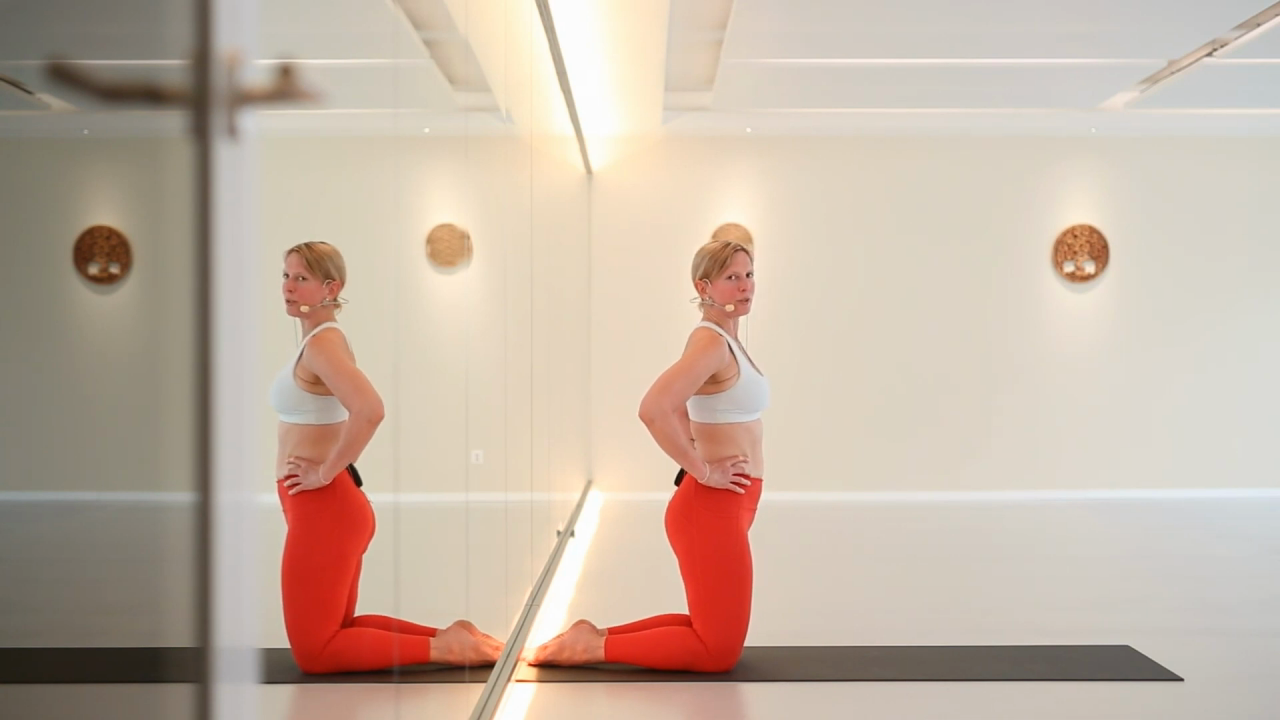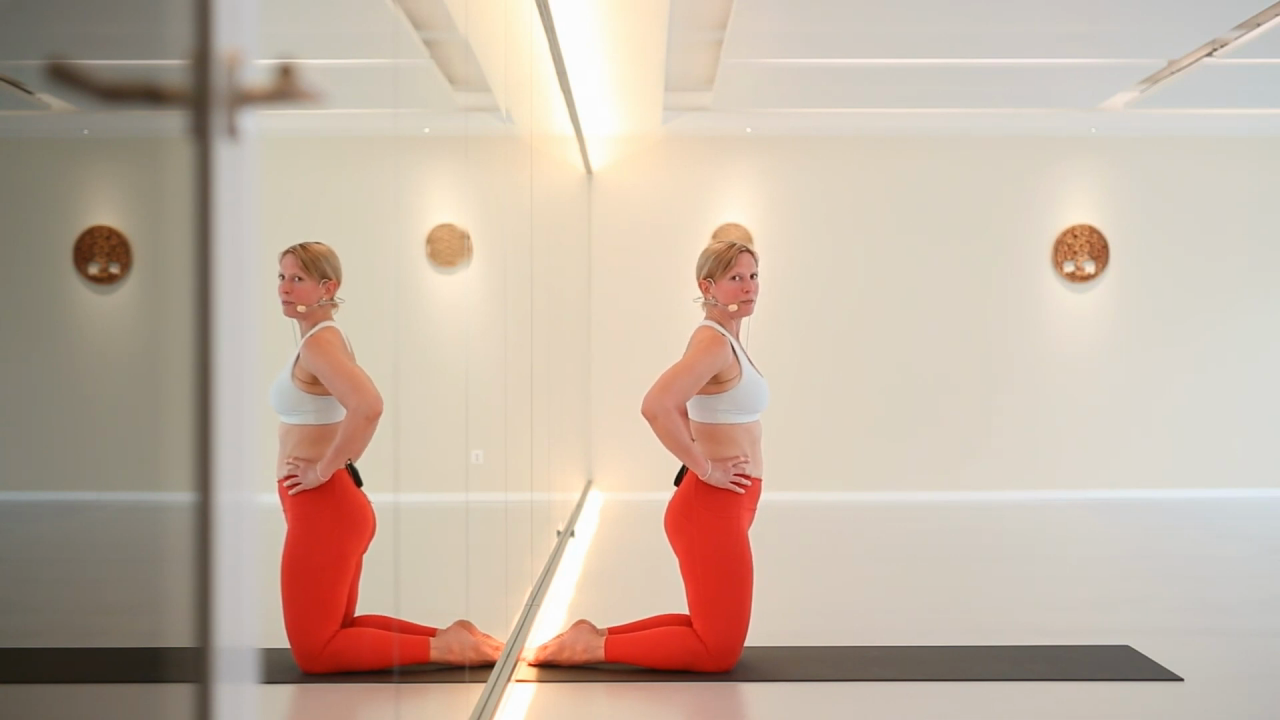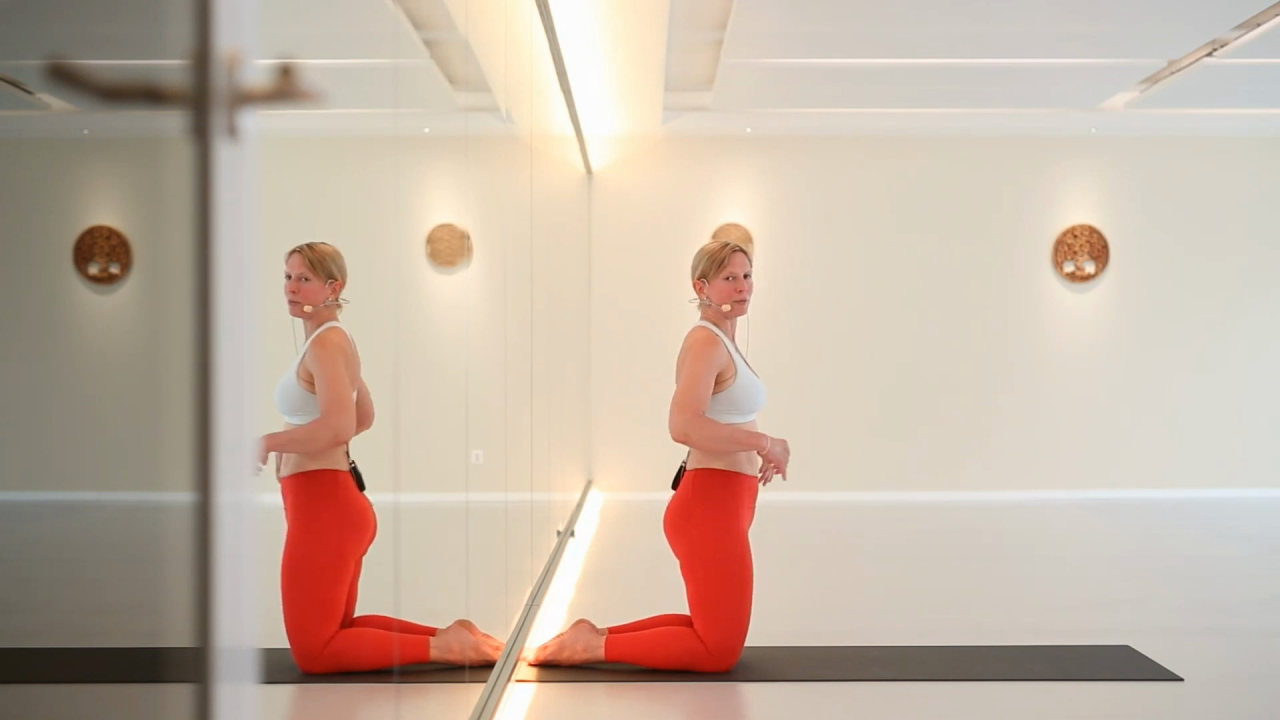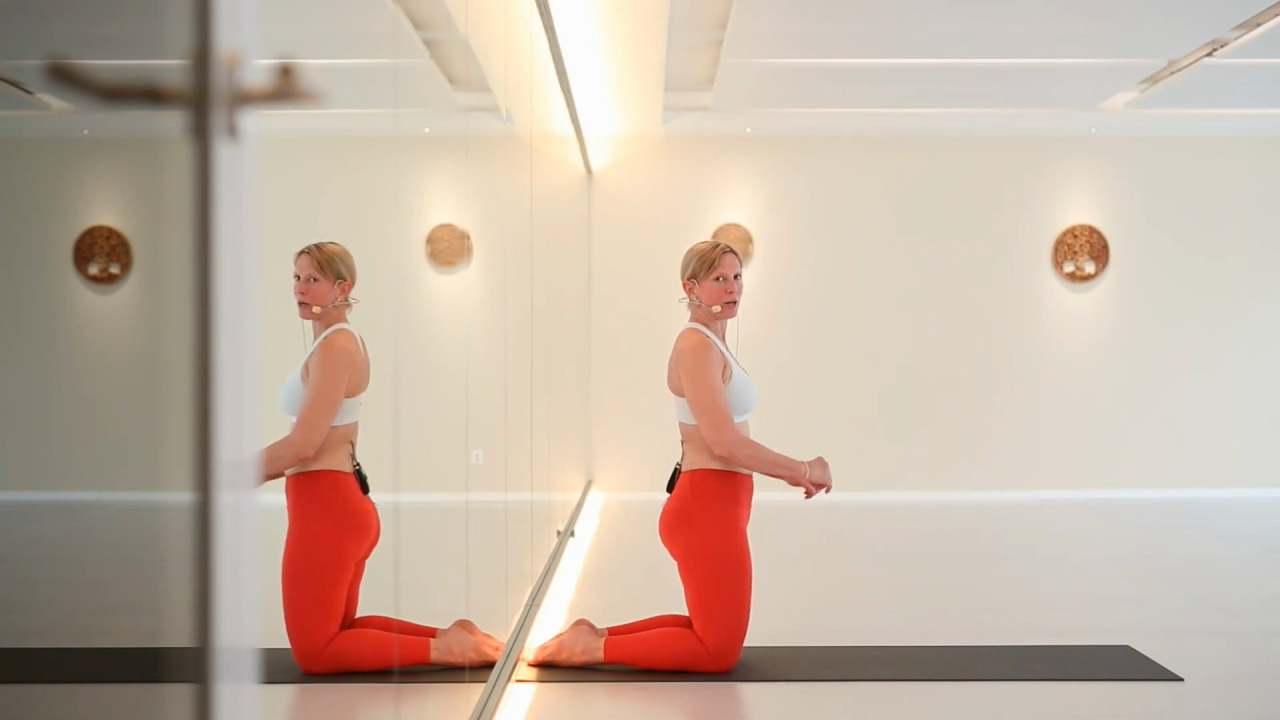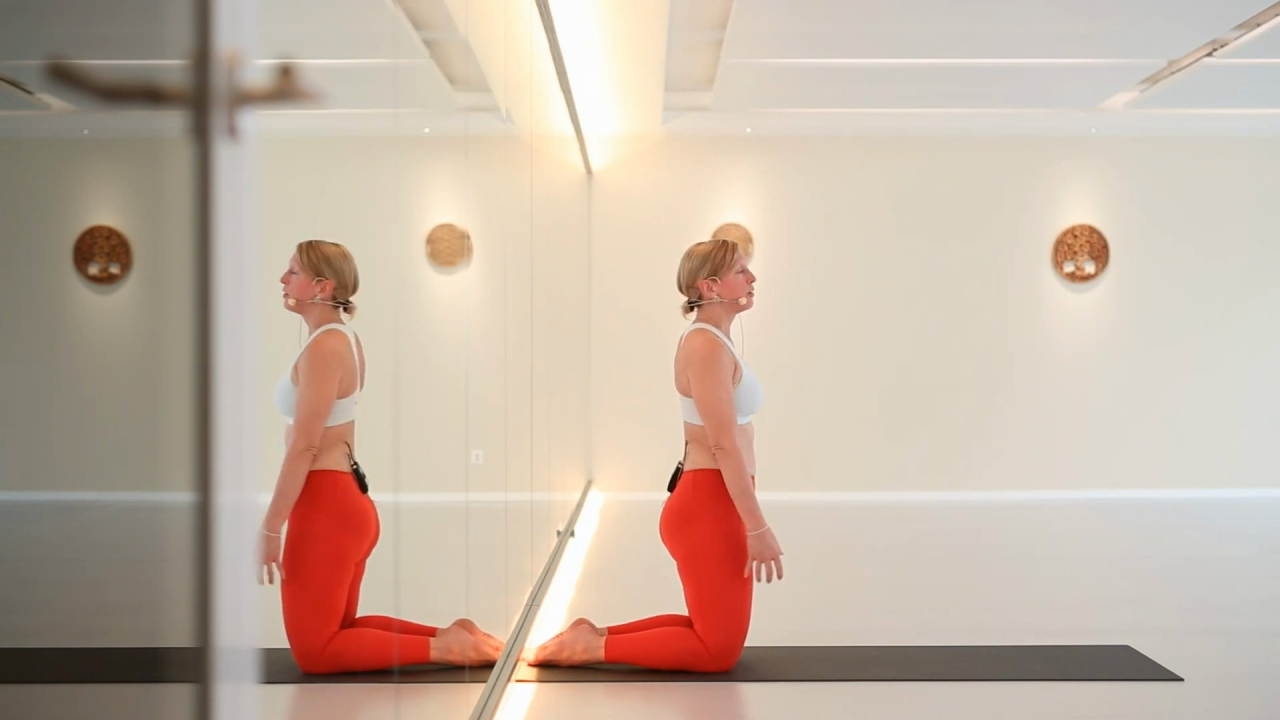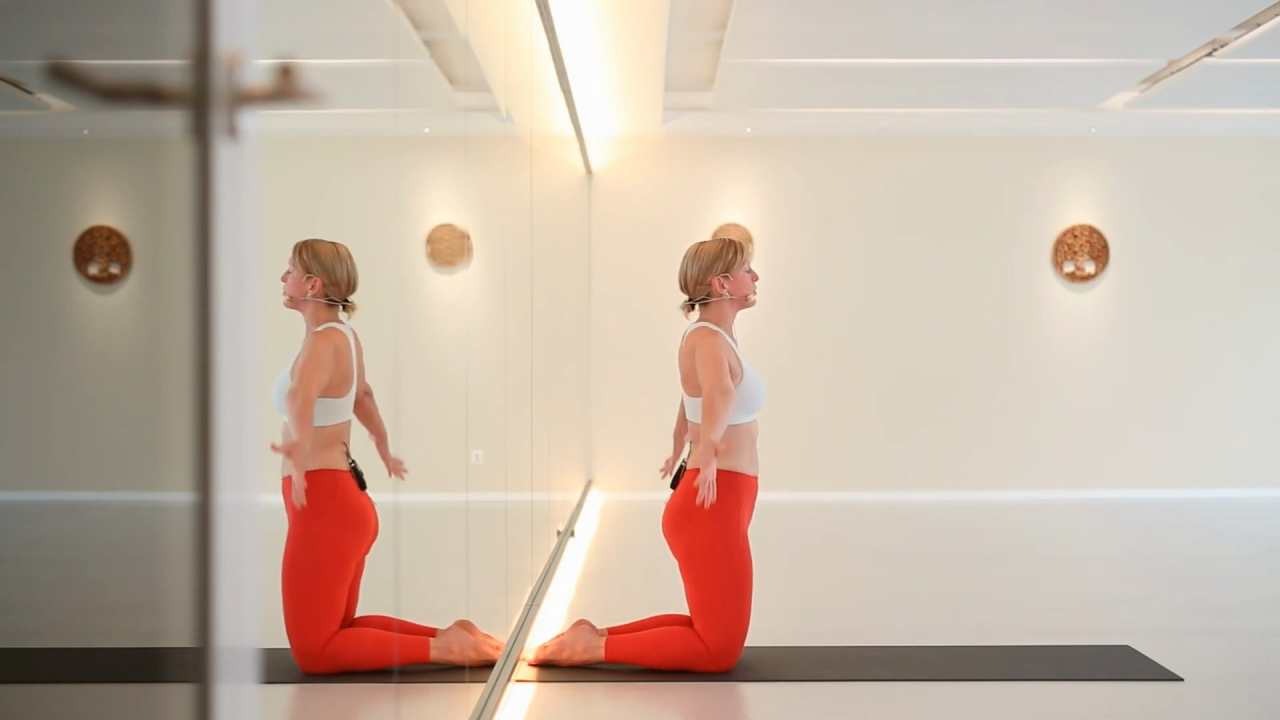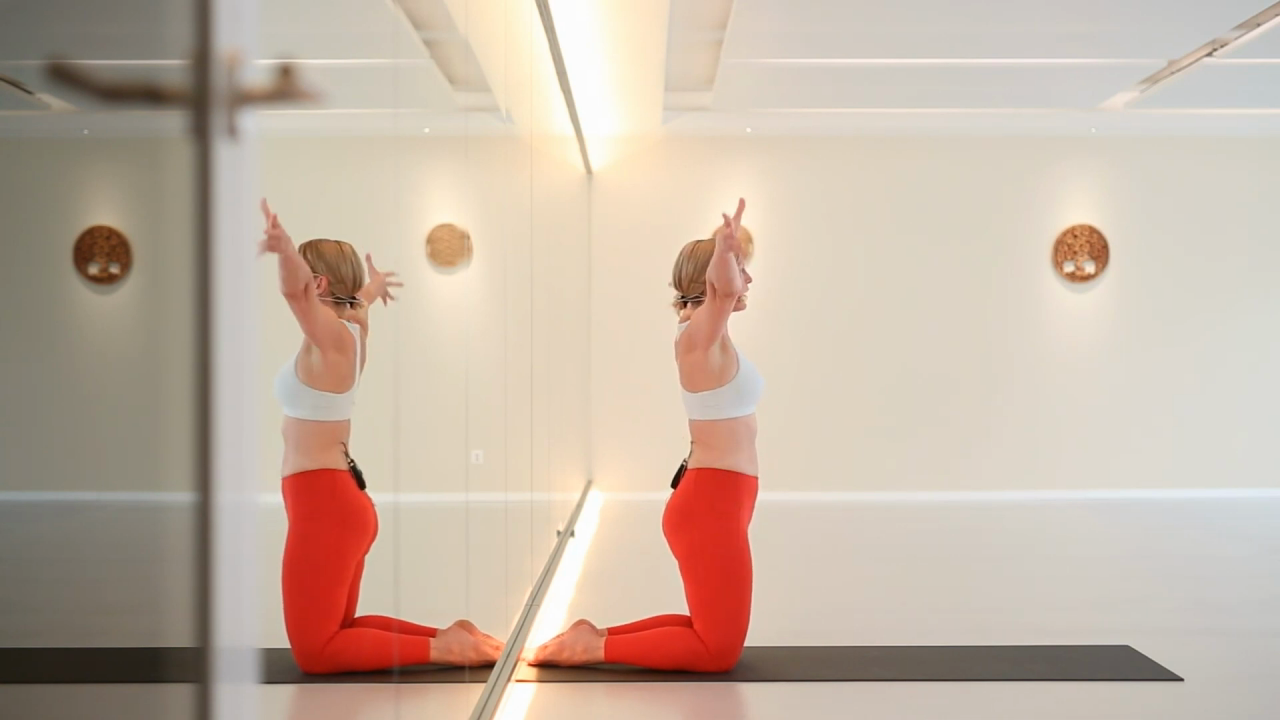
dt=0.4s
person 1, frame 1
left shoulder: (723, 341)
right shoulder: (711, 343)
left elbow: (680, 409)
right elbow: (653, 410)
right wrist: (702, 470)
left hip: (720, 509)
right hip: (713, 509)
left knee: (712, 632)
right knee: (718, 651)
left ankle: (598, 634)
right ankle: (594, 647)
person 1, frame 2
left shoulder: (724, 341)
right shoulder: (714, 343)
left elbow: (680, 410)
right elbow: (656, 406)
right wrist: (704, 468)
left hip: (719, 509)
right hip: (713, 510)
left knee: (711, 632)
right knee: (718, 651)
left ankle: (597, 635)
right ankle: (593, 649)
person 1, frame 3
left shoulder: (719, 341)
right shoulder: (705, 342)
right elbow: (685, 426)
left wrist: (759, 448)
right wrist: (764, 443)
left hip: (717, 505)
right hip: (711, 508)
left knee: (712, 632)
right knee: (718, 651)
left ankle: (595, 635)
right ankle: (594, 647)
person 1, frame 4
left shoulder: (709, 344)
right shoulder: (697, 347)
right elbow: (726, 444)
left wrist: (792, 471)
right wrist: (801, 469)
left hip: (710, 507)
right hip: (707, 510)
left knee: (711, 634)
right knee: (718, 651)
left ankle: (597, 634)
right ankle: (593, 649)
person 1, frame 5
left shoulder: (709, 341)
right shoulder: (708, 347)
right elbow: (725, 446)
left wrist: (743, 517)
right wrist: (759, 529)
left hip: (709, 506)
right hip: (707, 511)
left knee: (711, 632)
right knee: (719, 651)
left ankle: (596, 634)
right ankle: (595, 648)
person 1, frame 6
left shoulder: (710, 338)
right shoulder: (708, 341)
right elbow: (720, 395)
left wrist: (678, 447)
right wrist: (708, 444)
left hip: (705, 505)
right hip: (709, 510)
left knee: (712, 632)
right knee: (718, 650)
left ankle: (597, 635)
right ankle: (595, 648)
person 1, frame 7
left shoulder: (699, 330)
right shoulder: (702, 337)
left elbow: (702, 302)
right elbow: (720, 290)
left wrist: (687, 299)
right wrist: (720, 248)
left hip: (712, 505)
right hip: (712, 509)
left knee: (711, 635)
right knee: (718, 652)
left ankle: (595, 635)
right ankle: (591, 649)
person 2, frame 1
left shoulder: (321, 343)
right shoulder: (327, 340)
left elbow: (370, 410)
right elbow: (357, 410)
left wrist: (326, 472)
left hip: (321, 508)
right hip: (331, 506)
left knee: (315, 651)
right knee: (333, 628)
left ankle: (441, 648)
right ankle: (445, 635)
person 2, frame 2
left shoulder: (318, 343)
right shoulder: (328, 339)
left elbow: (368, 407)
right elbow: (364, 406)
left wrist: (323, 471)
left hip: (321, 508)
right hip: (335, 504)
left knee: (315, 651)
right knee: (336, 628)
left ankle: (441, 649)
right ankle: (447, 635)
person 2, frame 3
left shoulder: (324, 344)
right shoulder: (333, 340)
left elbow: (336, 426)
right elbow: (364, 417)
left wrist: (265, 442)
right wrist: (305, 446)
left hip: (322, 506)
right hip: (335, 502)
left knee: (314, 651)
right knee: (333, 628)
left ankle: (441, 647)
right ankle: (446, 635)
person 2, frame 4
left shoulder: (333, 347)
right shoulder: (345, 342)
left elbow: (303, 444)
right wrist: (260, 469)
left hip: (326, 508)
right hip: (344, 504)
left knee: (315, 651)
right knee: (336, 629)
left ankle: (442, 650)
right ankle: (446, 635)
person 2, frame 5
left shoulder: (322, 348)
right shoulder: (343, 340)
left elbow: (304, 445)
left wrist: (271, 527)
left hip: (325, 509)
right hip: (346, 503)
left knee: (315, 651)
right knee: (336, 629)
left ankle: (442, 648)
right ankle: (447, 635)
person 2, frame 6
left shoulder: (323, 343)
right shoulder: (344, 337)
left elbow: (301, 395)
right elbow: (364, 398)
left wrist: (297, 442)
right wrist: (384, 448)
left hip: (324, 505)
right hip: (345, 500)
left knee: (315, 650)
right knee: (334, 629)
left ankle: (440, 648)
right ankle: (447, 636)
person 2, frame 7
left shoulder: (329, 335)
right shoulder: (352, 328)
left elbow: (295, 288)
right elbow: (364, 297)
left wrist: (284, 246)
right wrist: (374, 281)
left hip: (323, 508)
right hip: (338, 503)
left knee: (316, 652)
right knee: (336, 632)
left ankle: (442, 650)
right ankle: (448, 636)
